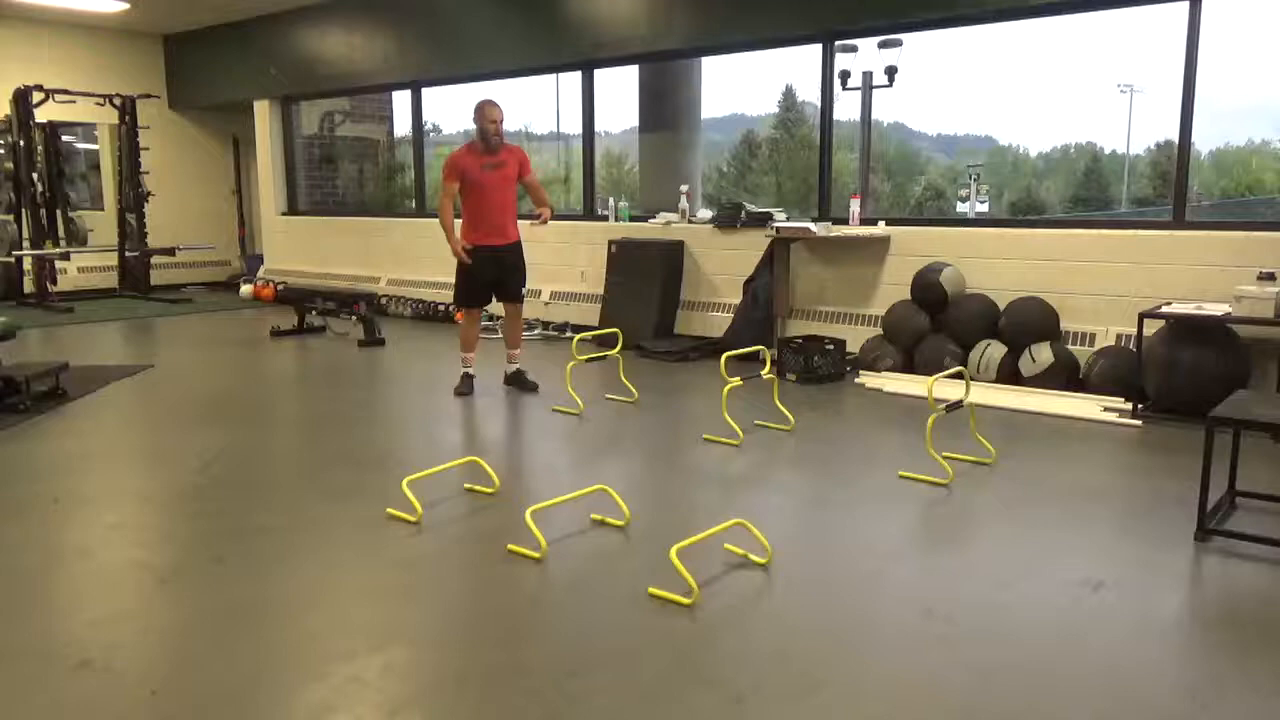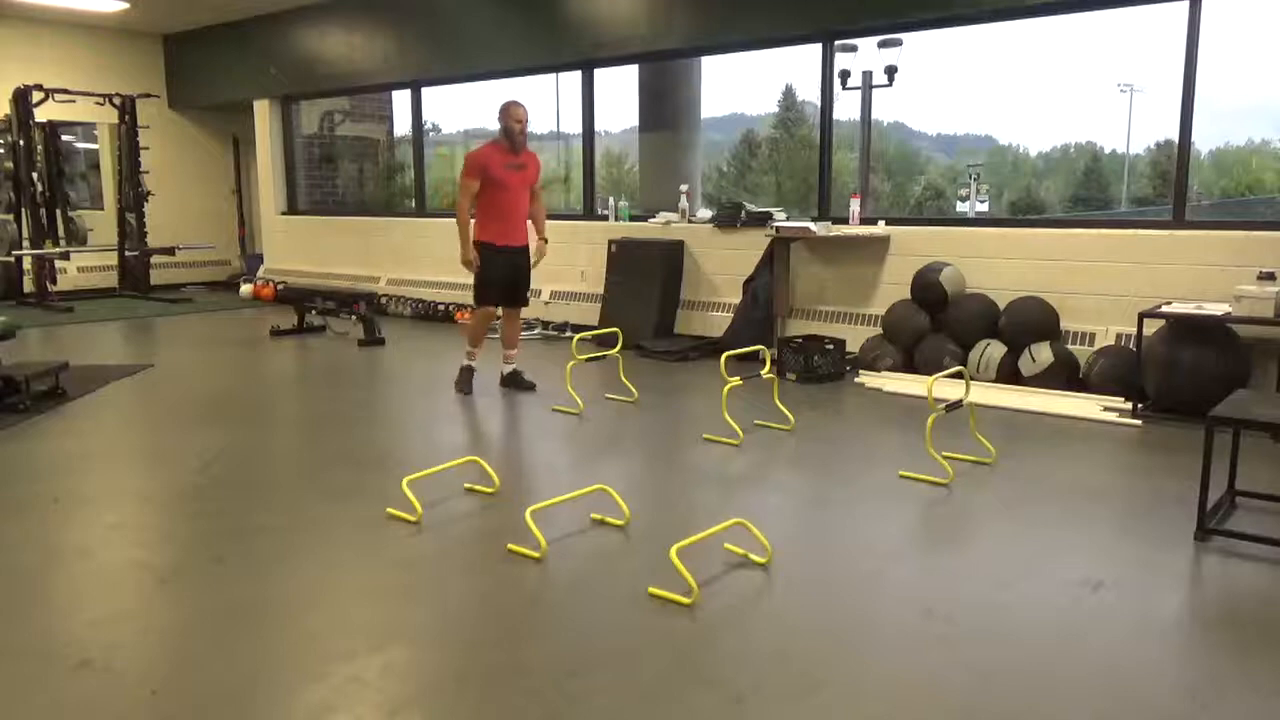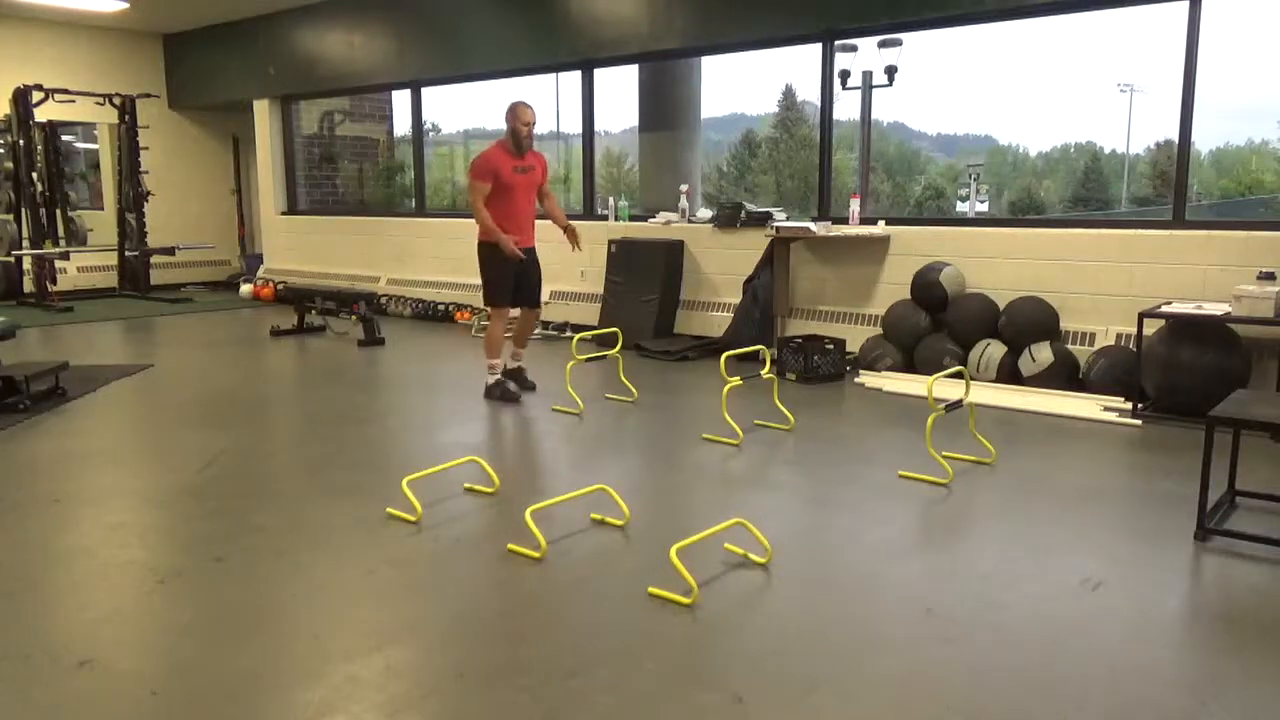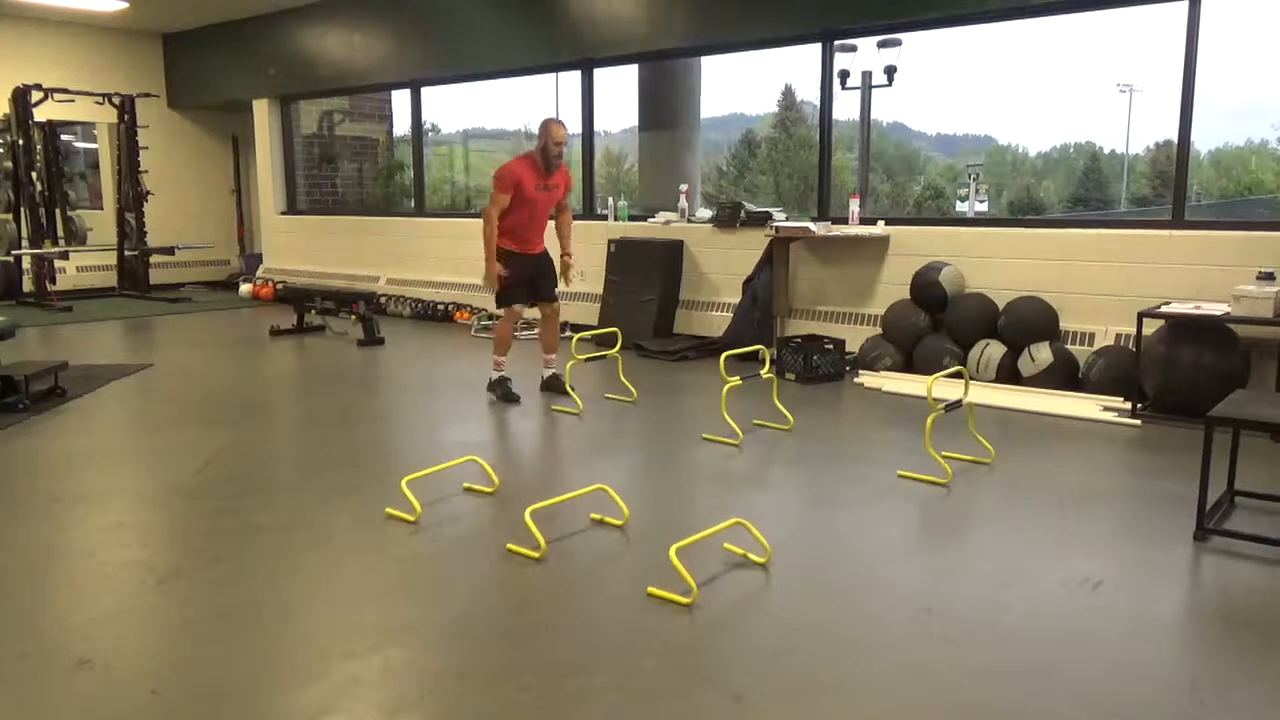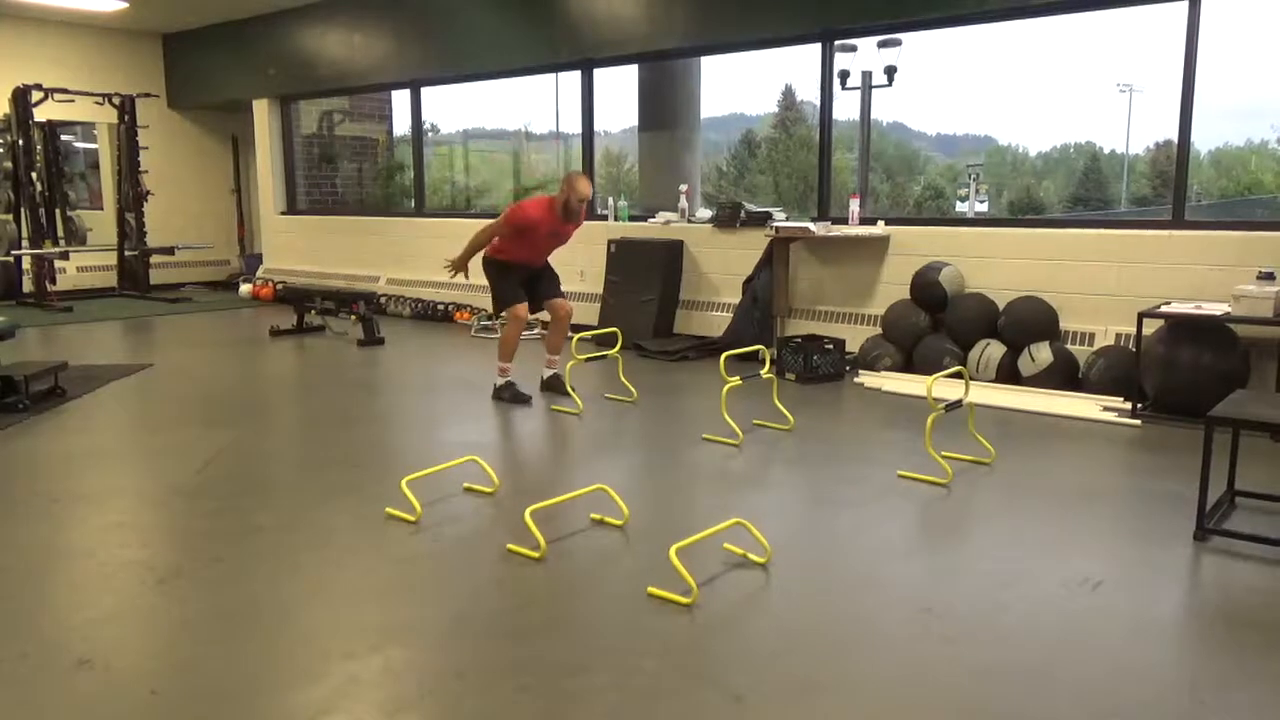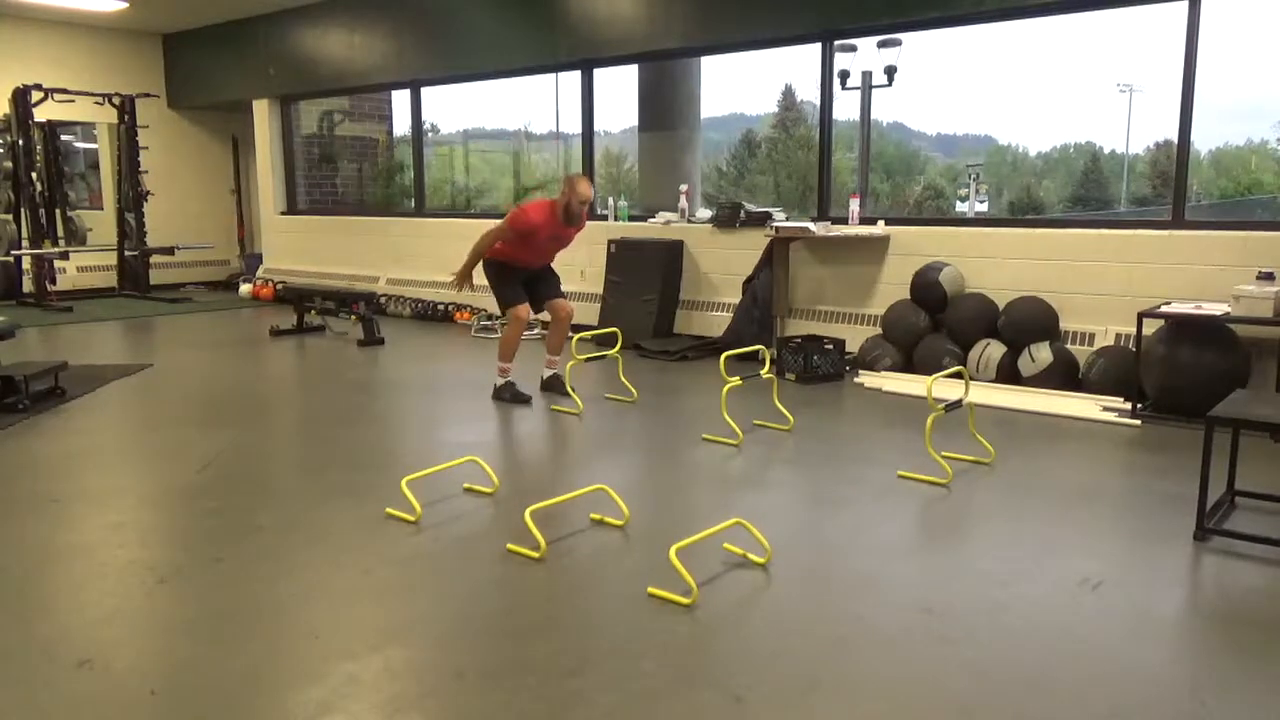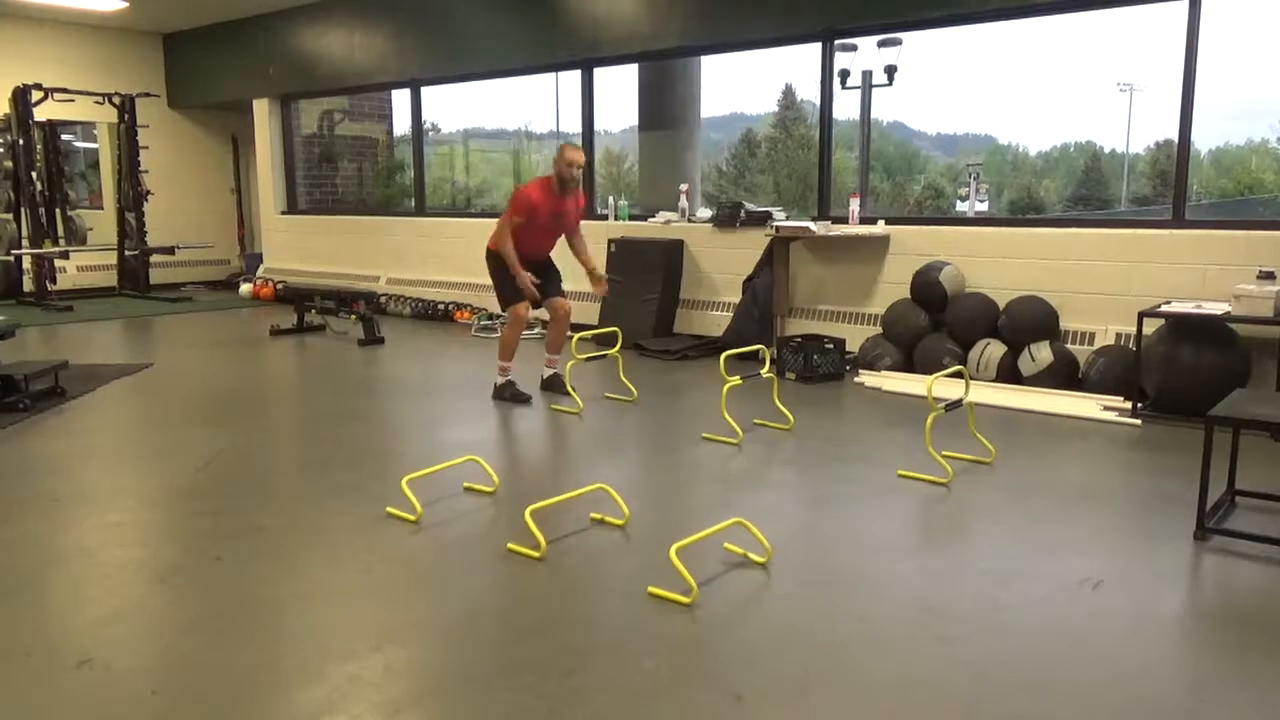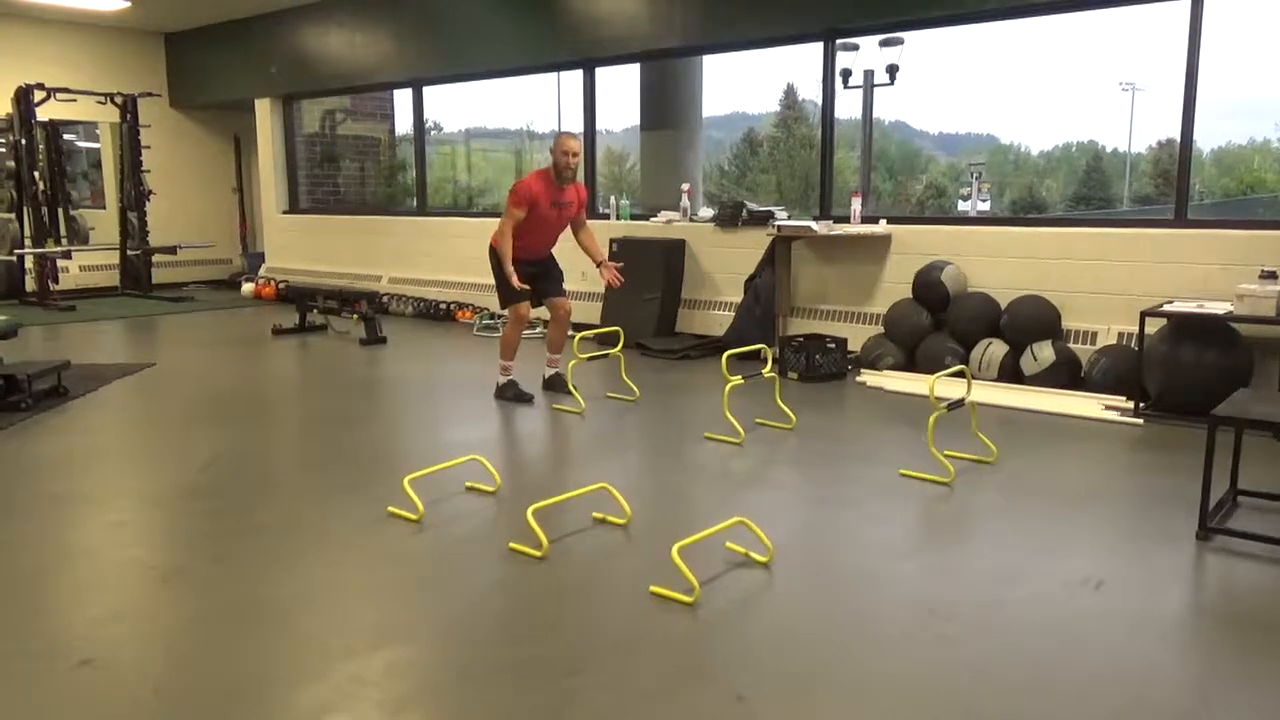
dt=0.4s
person 1, frame 1
left shoulder: (516, 155)
right shoulder: (459, 160)
left elbow: (534, 187)
right elbow: (446, 201)
left wrist: (545, 207)
right wrist: (453, 238)
left hip: (510, 245)
right hip: (475, 248)
left knee: (515, 307)
right knee: (472, 311)
left ankle: (513, 369)
right ankle: (467, 373)
person 1, frame 2
left shoulder: (531, 159)
right shoulder: (480, 157)
left elbow: (535, 199)
right elbow: (464, 201)
left wrist: (541, 237)
right wrist: (466, 245)
left hip: (519, 246)
right hip: (488, 246)
left knee: (513, 310)
right knee: (487, 308)
left ankle: (509, 370)
right ankle: (468, 364)
person 1, frame 3
left shoulder: (538, 160)
right shoulder: (487, 160)
left elbow: (546, 197)
right elbow: (476, 204)
left wrist: (565, 226)
right wrist: (499, 238)
left hip: (526, 246)
right hip: (496, 247)
left knee: (531, 310)
right knee: (500, 312)
left ankle: (513, 365)
right ankle: (493, 380)
person 1, frame 4
left shoulder: (563, 175)
right shoulder: (514, 171)
left elbow: (563, 215)
right elbow: (491, 216)
left wrist: (566, 253)
right wrist: (491, 261)
left hip: (537, 252)
right hip: (507, 251)
left knee: (551, 310)
right knee: (513, 311)
left ankle: (550, 375)
right ankle: (496, 377)
person 1, frame 5
left shoulder: (576, 217)
right shoulder: (530, 212)
right elbow: (489, 232)
right wrist: (462, 260)
left hip: (536, 265)
right hip: (503, 263)
left knee: (563, 311)
right knee: (519, 314)
left ankle: (550, 375)
right ankle: (502, 383)
person 1, frame 6
left shoulder: (577, 221)
right shoulder: (531, 216)
right elbow: (490, 238)
left wrist: (548, 269)
right wrist: (466, 270)
left hip: (536, 266)
right hip: (503, 264)
left knee: (564, 312)
right knee: (520, 316)
left ankle: (550, 375)
right ankle: (502, 383)
person 1, frame 7
left shoulder: (578, 200)
right shoulder: (530, 194)
left elbow: (574, 234)
right elbow: (503, 232)
left wrist: (591, 270)
right wrist: (519, 273)
left hip: (538, 258)
right hip: (505, 257)
left knee: (562, 310)
right knee: (520, 314)
left ankle: (550, 374)
right ankle: (502, 382)
person 1, frame 8
left shoulder: (578, 192)
right shoulder: (528, 187)
left elbow: (581, 229)
right elbow: (505, 228)
left wrist: (601, 262)
right wrist: (509, 269)
left hip: (541, 256)
right hip: (511, 254)
left knee: (563, 310)
right knee: (520, 313)
left ankle: (552, 374)
right ankle: (504, 381)
